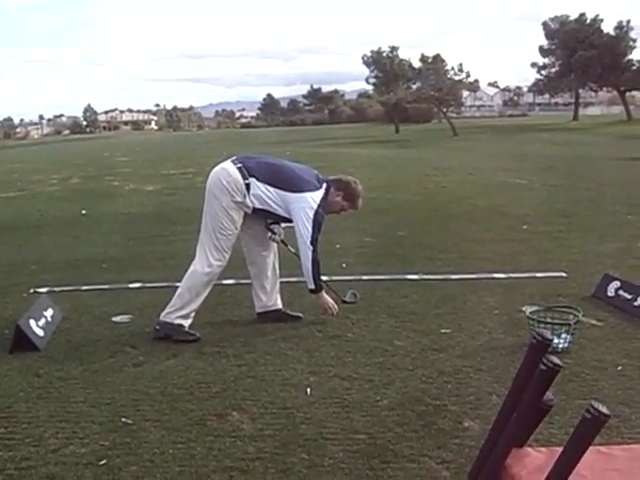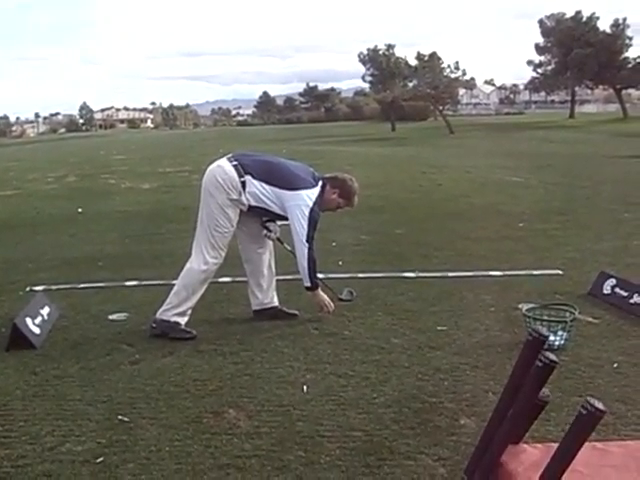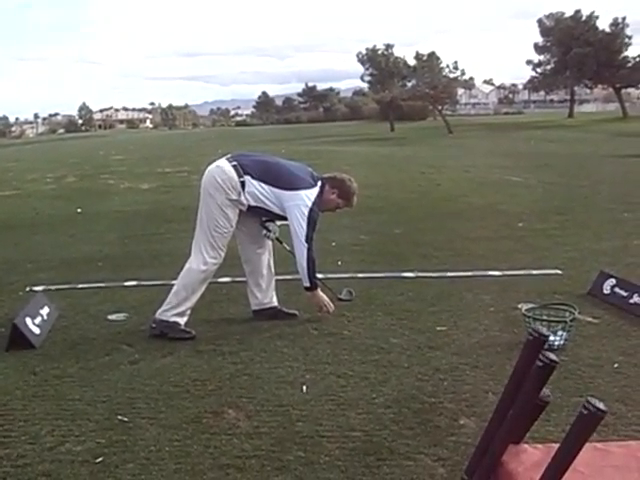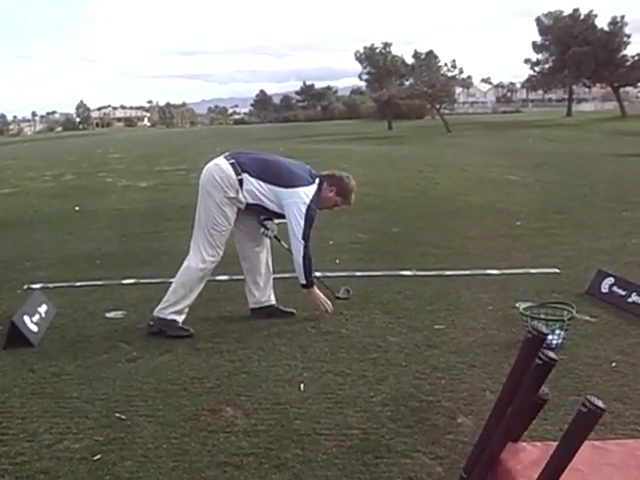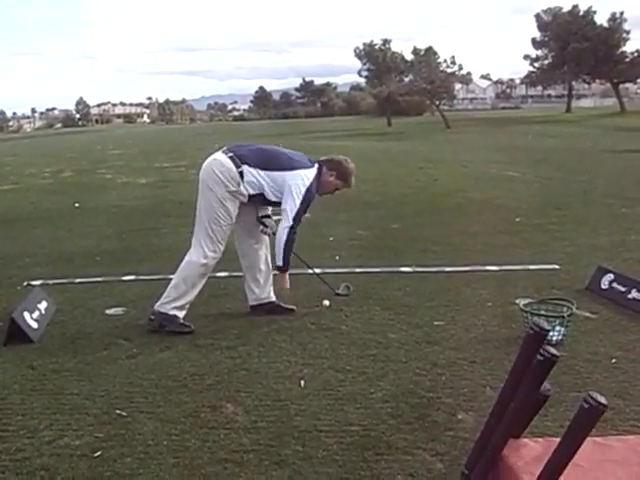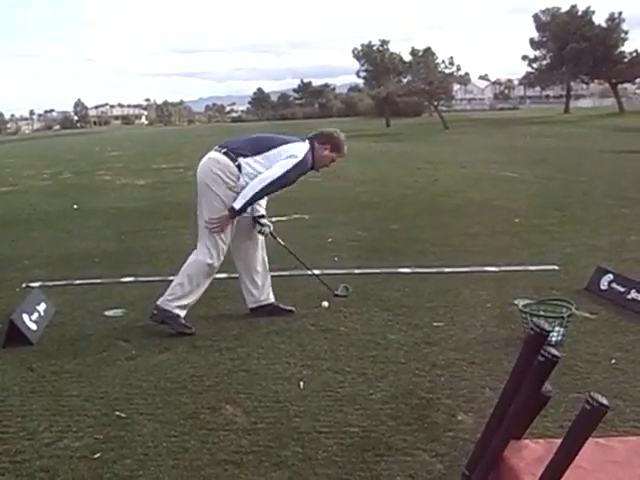
dt=0.2s
person 1, frame 1
left shoulder: (316, 183)
right shoulder: (311, 202)
right elbow: (308, 249)
left wrist: (273, 222)
right wrist: (318, 292)
left hip: (234, 176)
right hip: (231, 184)
left knee: (263, 246)
right knee: (213, 259)
left ankle: (268, 307)
right ankle: (171, 321)
person 1, frame 2
left shoulder: (312, 180)
right shoulder: (307, 200)
right elbow: (304, 246)
left wrist: (268, 219)
right wrist: (314, 290)
left hip: (229, 174)
right hip: (227, 181)
left knee: (259, 243)
right knee: (208, 257)
left ankle: (265, 304)
right ankle: (167, 319)
person 1, frame 3
left shoulder: (311, 180)
right shoulder: (305, 200)
right elbow: (303, 247)
left wrist: (267, 219)
right wrist: (314, 291)
left hip: (228, 174)
right hip: (226, 182)
left knee: (257, 243)
right knee: (208, 257)
left ankle: (264, 305)
right ankle: (166, 319)
person 1, frame 4
left shoulder: (309, 178)
right shoulder: (304, 197)
right elbow: (300, 245)
left wrist: (265, 217)
right wrist: (310, 289)
left hip: (227, 173)
right hip: (224, 180)
left knee: (256, 241)
right knee: (206, 255)
left ankle: (262, 303)
right ankle: (164, 317)
person 1, frame 5
left shoulder: (307, 167)
right shoulder: (306, 182)
right elbow: (288, 227)
left wrist: (264, 215)
right wrist: (283, 272)
left hip: (226, 168)
right hip: (224, 174)
left knee: (254, 238)
right knee: (208, 250)
left ankle: (262, 300)
right ankle: (166, 312)
person 1, frame 6
left shoulder: (297, 148)
right shoulder: (302, 157)
right elbow: (264, 183)
left wrist: (258, 214)
right wrist: (232, 214)
left hip: (219, 166)
right hip: (221, 171)
left knee: (249, 238)
right knee: (211, 250)
left ankle: (260, 301)
right ankle: (169, 308)
